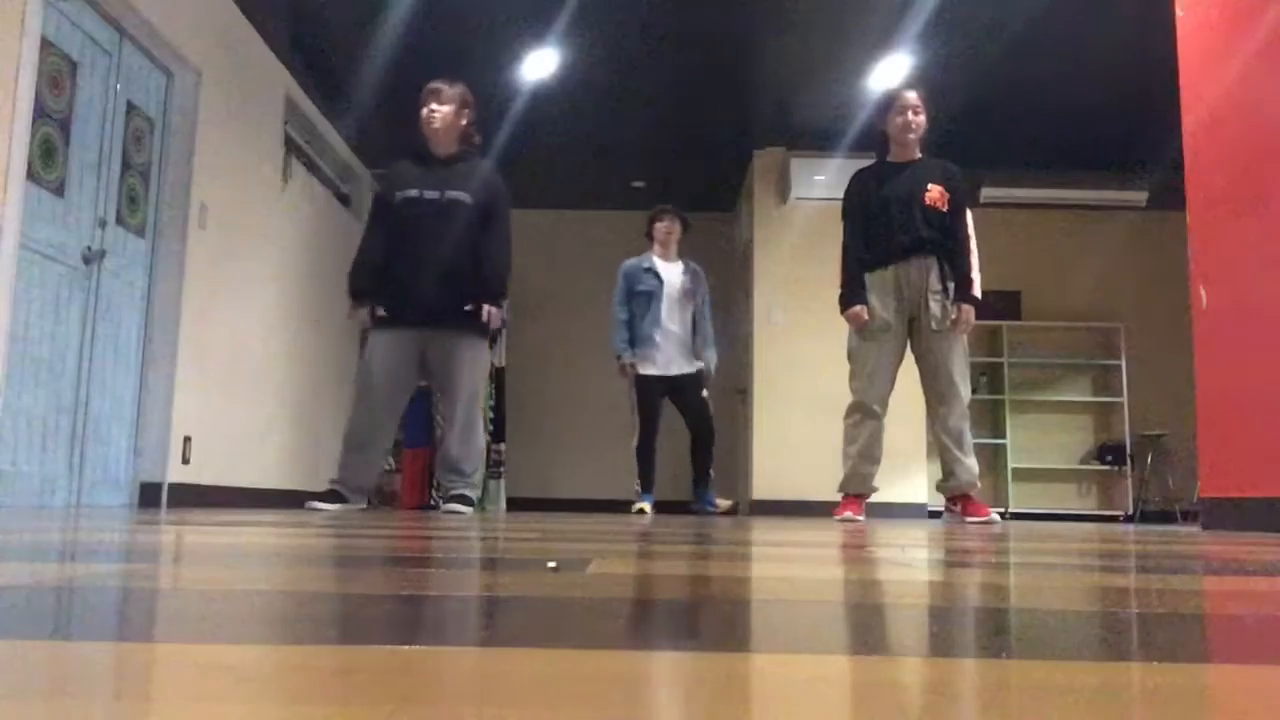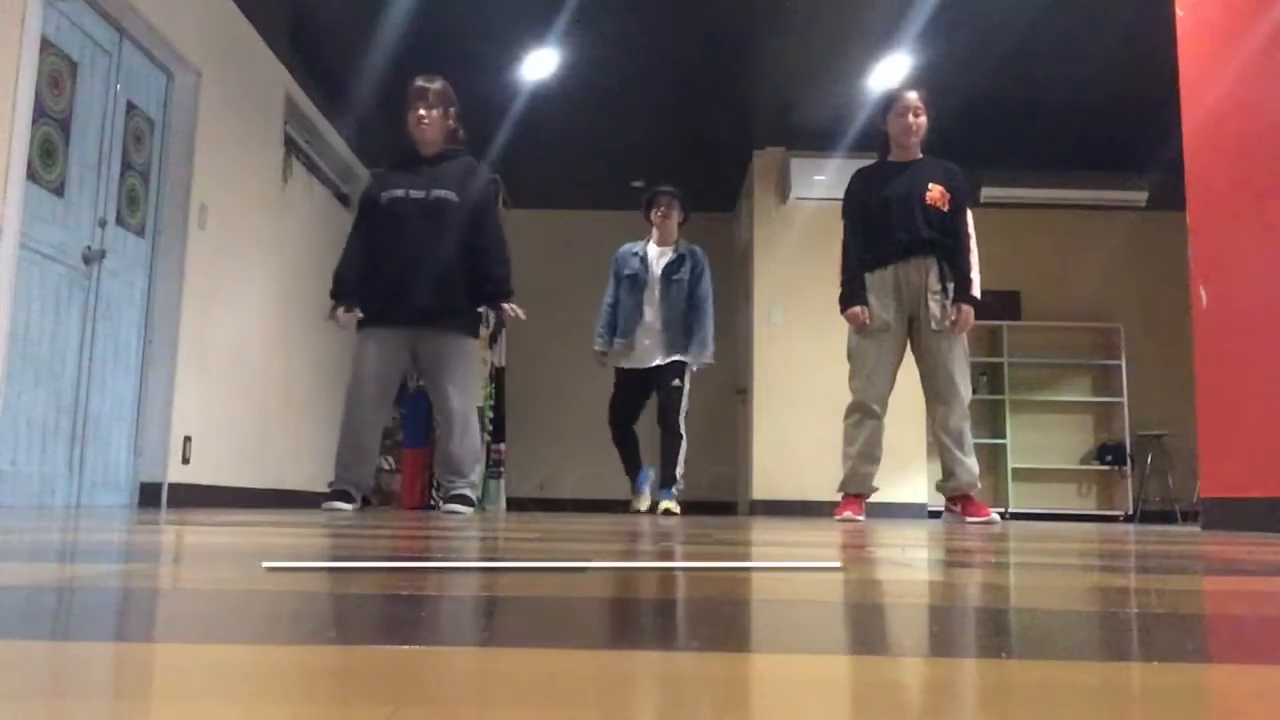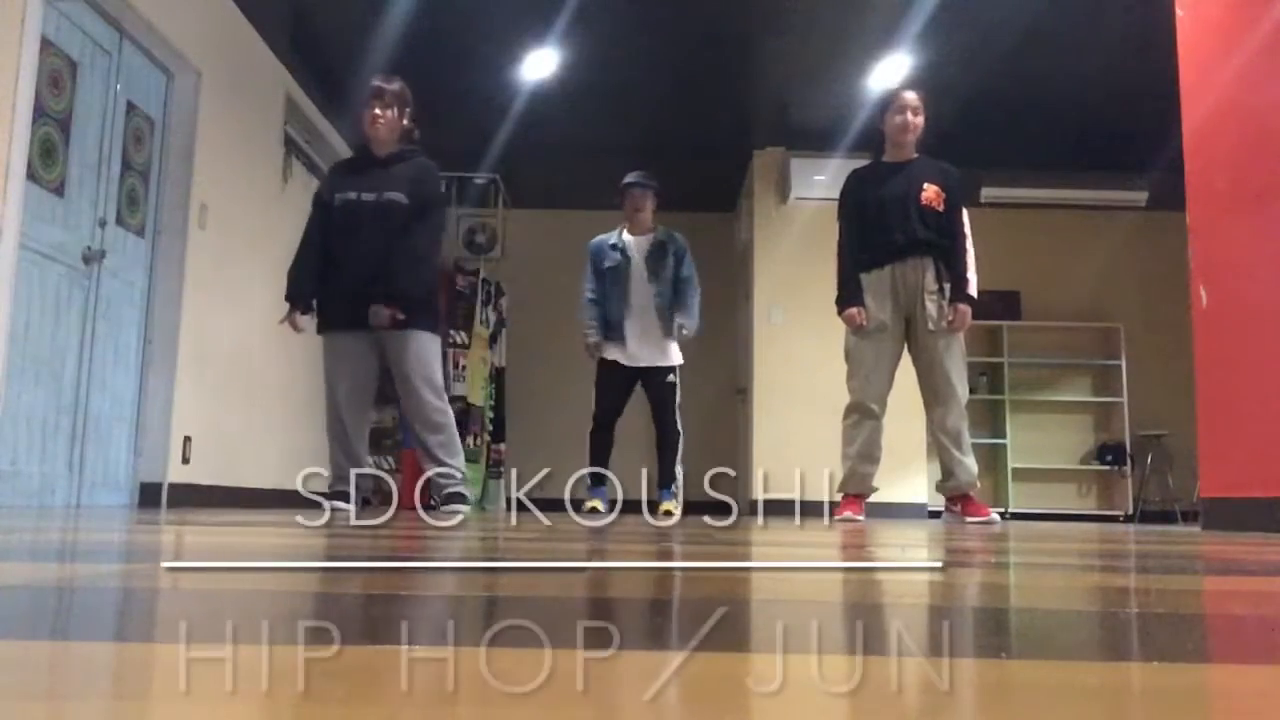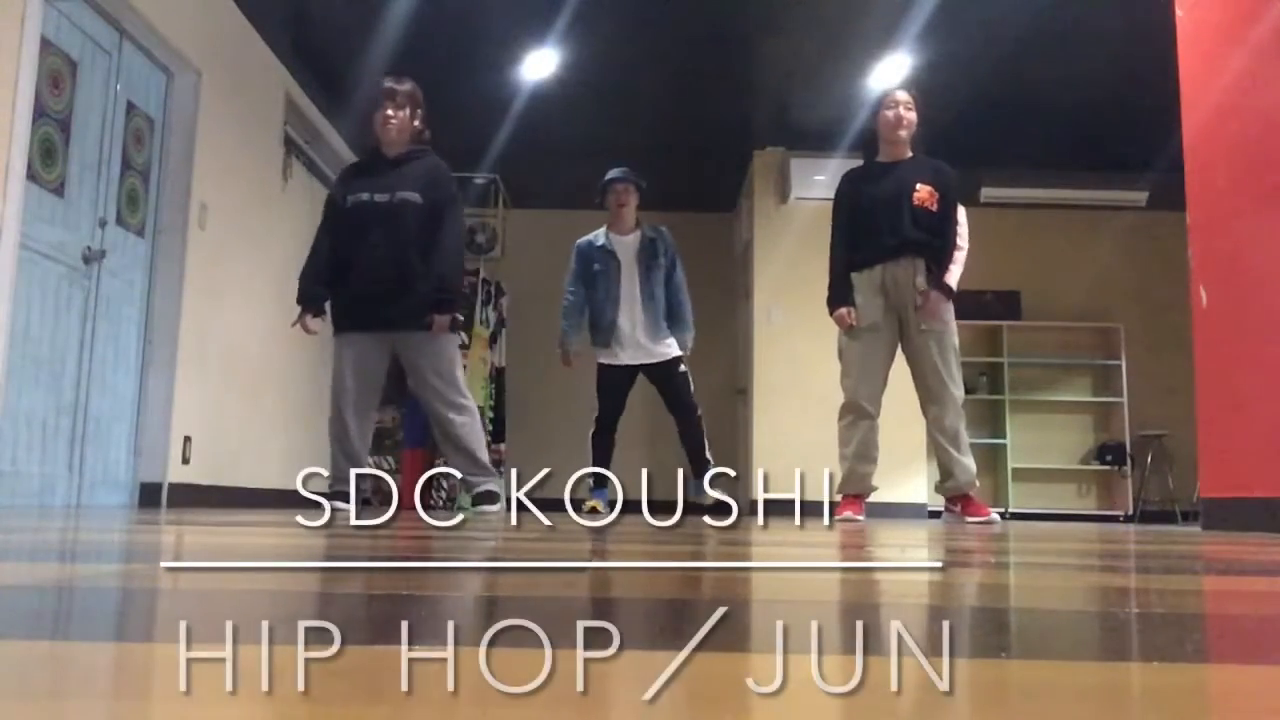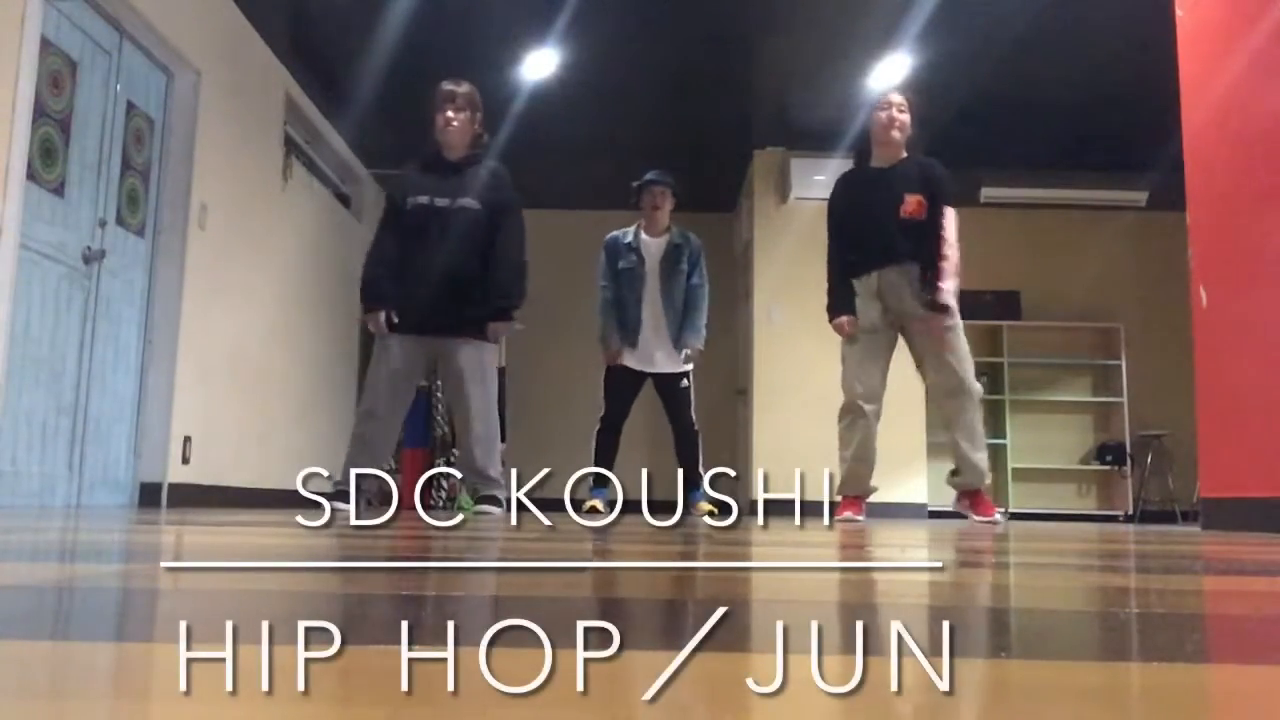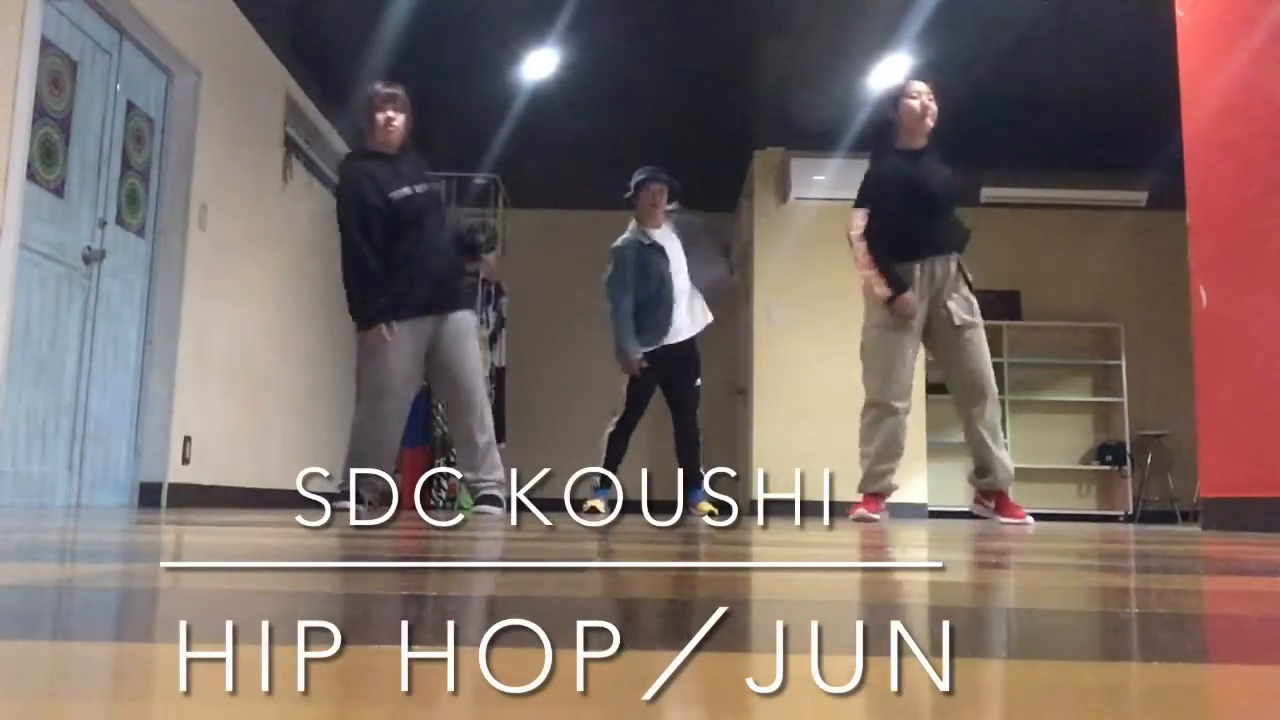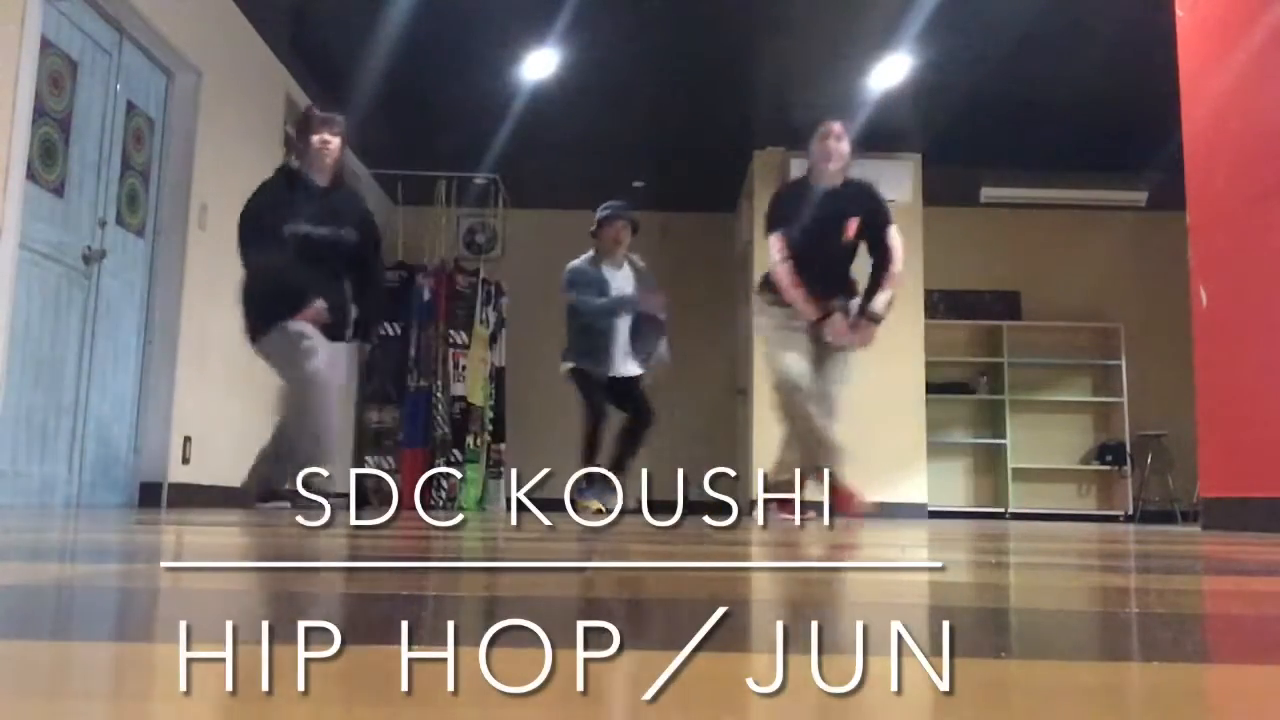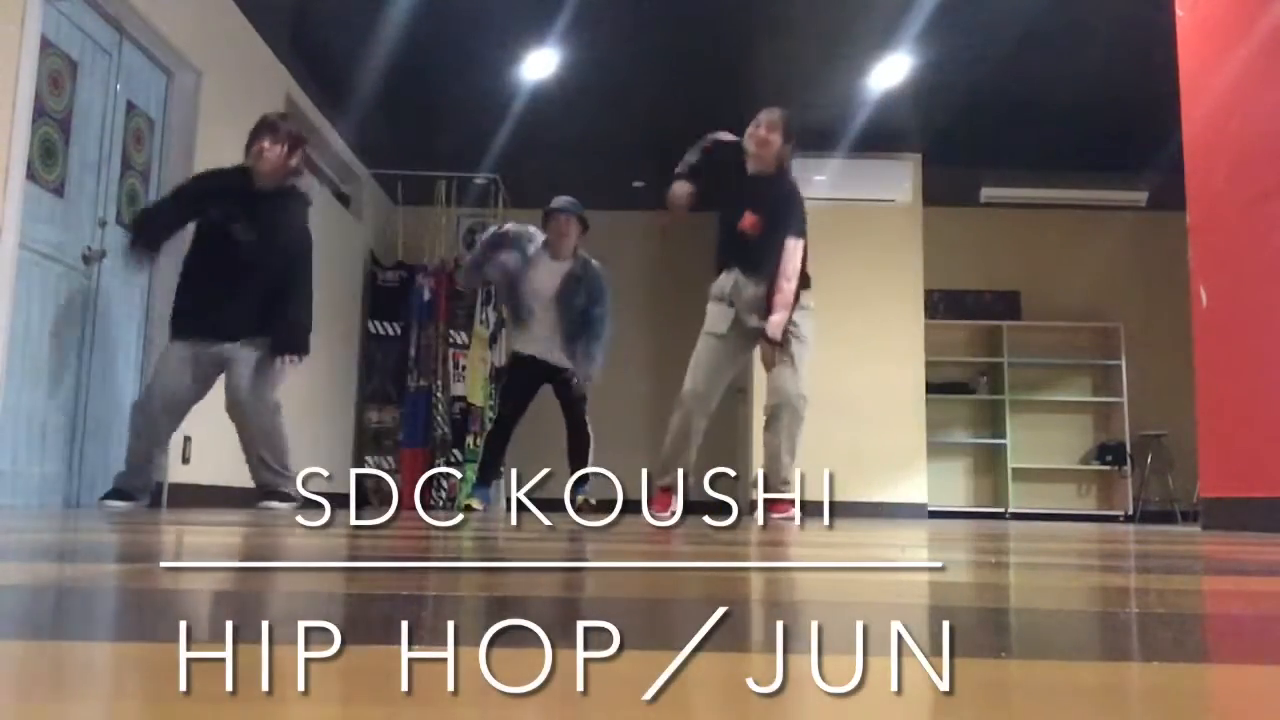
dt=0.5s
person 1, frame 1
left shoulder: (946, 176)
right shoulder: (864, 181)
left elbow: (961, 240)
right elbow: (852, 244)
left wrist: (967, 295)
right wrist: (852, 297)
left hip: (937, 286)
right hip: (880, 287)
left knee: (950, 396)
right knee: (868, 395)
left ankle: (961, 493)
right ankle: (854, 493)
person 1, frame 2
left shoulder: (947, 176)
right shoulder: (865, 181)
left elbow: (962, 240)
right elbow: (853, 244)
left wrist: (966, 295)
right wrist: (852, 297)
left hip: (937, 286)
right hip: (881, 286)
left knee: (951, 395)
right knee: (868, 395)
left ankle: (960, 493)
right ankle: (854, 493)
person 1, frame 3
left shoulder: (943, 176)
right shoulder: (861, 181)
left elbow: (959, 239)
right elbow: (848, 245)
left wrist: (963, 294)
right wrist: (848, 298)
left hip: (934, 286)
right hip: (877, 286)
left knee: (948, 395)
right knee: (866, 395)
left ankle: (960, 493)
right ankle: (854, 493)
person 1, frame 4
left shoulder: (938, 174)
right shoulder: (855, 181)
left elbow: (957, 236)
right elbow: (840, 245)
left wrist: (944, 285)
right wrist: (839, 297)
left hip: (925, 284)
right hip: (868, 286)
left knee: (944, 393)
right knee: (860, 394)
left ankle: (959, 492)
right ankle: (853, 493)
person 1, frame 5
left shoulder: (928, 173)
right shoulder: (849, 185)
left elbow: (947, 238)
right elbow: (837, 252)
left wrist: (945, 301)
right wrist: (839, 305)
left hip: (925, 289)
right hip: (868, 291)
left knee: (959, 388)
right knee: (859, 395)
left ankle: (972, 488)
right ankle: (853, 494)
person 1, frame 6
left shoulder: (932, 159)
right shoulder: (887, 167)
right elbow: (860, 235)
right wrist: (890, 291)
left hip: (949, 278)
right hip: (901, 282)
left knee: (979, 386)
right knee: (887, 393)
left ankle: (992, 490)
right ankle: (873, 491)
person 1, frame 7
left shoulder: (865, 197)
right shoulder: (790, 196)
left elbow: (892, 258)
right elbow: (779, 262)
left wrist: (872, 311)
right wrist: (818, 314)
left hip: (837, 307)
right hip: (784, 306)
left knee: (824, 400)
right knee: (792, 379)
left ankle: (785, 486)
right ankle: (833, 479)
person 1, frame 8
left shoulder: (786, 194)
right shoulder: (729, 157)
left elbow: (790, 267)
right elbow: (710, 145)
left wrist: (774, 331)
right wrist: (682, 181)
left hip: (783, 302)
right hip: (731, 294)
left knee: (787, 394)
right knee: (695, 393)
left ankle: (777, 492)
right ankle: (666, 486)
person 2, frame 1
left shoulder: (483, 177)
right shoulder: (399, 175)
left elbow: (495, 242)
right elbow: (375, 238)
left wrist: (491, 295)
right wrist: (362, 291)
left hip: (459, 314)
right hip: (396, 311)
left knee: (462, 407)
right knee: (373, 402)
left ankle: (459, 490)
right ankle: (348, 488)
person 2, frame 2
left shoulder: (472, 175)
right shoulder: (386, 177)
left elbow: (487, 240)
right elbow: (361, 240)
left wrist: (498, 294)
right wrist: (344, 292)
left hip: (450, 313)
right hip: (383, 312)
left knee: (456, 407)
right knee: (363, 402)
left ankle: (459, 490)
right ankle: (347, 487)
person 2, frame 3
left shoulder: (423, 174)
right shoulder: (340, 176)
left elbow: (424, 244)
right elbow: (314, 241)
left wrist: (395, 296)
right wrist: (300, 295)
left hip: (409, 311)
right hip: (345, 311)
left knee: (426, 402)
right knee: (345, 406)
left ankle: (451, 487)
right ankle: (347, 489)
person 2, frame 4
left shoulder: (434, 173)
right shoulder: (351, 178)
left elbow: (449, 243)
right elbow: (327, 243)
left wrist: (445, 302)
right wrist: (312, 298)
left hip: (422, 314)
right hip: (359, 314)
left knee: (450, 401)
right knee: (349, 405)
left ankle: (484, 486)
right ankle: (344, 489)
person 2, frame 5
left shoulder: (493, 178)
right shoulder: (411, 179)
left elbow: (508, 248)
right elbow: (387, 243)
left wrist: (504, 308)
right wrist: (375, 298)
left hip: (470, 319)
right hip: (406, 316)
left knee: (476, 410)
right knee: (379, 405)
left ankle: (488, 491)
right ankle: (352, 488)
person 2, frame 6
left shoulder: (417, 166)
right shoulder: (359, 175)
right elbow: (357, 250)
left wrist: (469, 250)
right wrist: (370, 310)
left hip: (450, 303)
right hip: (395, 311)
left knee: (470, 396)
right knee: (383, 404)
left ankle: (487, 487)
right ankle: (357, 489)
person 2, frame 7
left shoulder: (352, 205)
right shoulder: (276, 194)
left elbow: (367, 268)
right elbow: (257, 253)
left wrist: (366, 324)
right wrist: (302, 296)
left hip: (332, 321)
right hip: (279, 315)
left knee: (329, 402)
right knee: (316, 382)
left ankle: (268, 482)
right ankle: (327, 482)
person 2, frame 8
left shoulder: (291, 218)
right shoulder: (223, 184)
left elbow: (296, 285)
right elbow: (173, 208)
left wrist: (291, 341)
right wrist: (145, 234)
left hip: (255, 335)
right hip: (199, 327)
left knee: (251, 404)
right knee: (158, 400)
left ankle: (279, 486)
right ankle: (133, 484)
person 3, frame 1
left shoulder: (695, 274)
right shoulder: (633, 270)
left elbow: (704, 318)
right elbow: (622, 315)
left wrist: (709, 354)
right wrist: (624, 354)
left hip: (688, 366)
right hip: (647, 365)
left knee: (704, 427)
right knee: (647, 431)
left ankle: (705, 493)
right ankle: (645, 495)
person 3, frame 2
left shoulder: (693, 258)
right shoulder: (627, 255)
left elbow: (702, 305)
right elbow: (612, 301)
left wrist: (701, 350)
right wrist: (602, 341)
left hip: (673, 355)
right hip: (632, 356)
left knee: (672, 422)
right knee: (619, 420)
left ankle: (668, 492)
right ankle: (639, 479)
person 3, frame 3
left shoulder: (673, 244)
right shoulder: (602, 247)
left elbow: (687, 286)
right elbow: (592, 295)
left wrist: (686, 319)
right wrist: (593, 335)
left hip: (662, 351)
right hip: (616, 351)
left knee: (667, 421)
right knee: (604, 420)
left ankle: (669, 492)
right ankle: (597, 491)
person 3, frame 4
left shoulder: (660, 240)
right shoulder: (587, 248)
left elbow: (677, 289)
right elbow: (575, 296)
left wrist: (685, 334)
right wrist: (568, 338)
left hip: (661, 346)
right hip: (613, 351)
left knee: (687, 410)
right knee: (606, 421)
left ankle: (703, 480)
right ankle: (599, 492)
person 3, frame 5
left shoulder: (688, 246)
right shoulder: (616, 244)
left elbow: (698, 295)
right elbow: (607, 296)
left wrist: (694, 339)
right wrist: (610, 339)
left hip: (673, 353)
right hip: (627, 353)
left knee: (684, 423)
right knee: (611, 421)
left ankle: (696, 493)
right ankle: (599, 491)
person 3, frame 6
left shoulder: (672, 224)
right shoulder: (627, 247)
right elbow: (620, 300)
right wrist: (625, 349)
left hip: (683, 340)
right hip: (647, 345)
left knee: (687, 419)
right knee: (628, 417)
left ankle: (695, 493)
right ankle: (602, 490)
person 3, frame 7
left shoulder: (639, 270)
right shoulder: (580, 271)
left elbow: (655, 312)
right elbow: (587, 310)
left wrist: (655, 346)
right wrist: (631, 301)
left hip: (623, 365)
right hip: (586, 361)
left knee: (642, 415)
right knee: (596, 415)
left ankle: (599, 483)
right ankle: (588, 488)
person 3, frame 8
left shoulder: (590, 272)
right shoulder: (524, 244)
left elbow: (599, 323)
right elbow: (497, 238)
left wrist: (589, 367)
right wrist: (473, 268)
left hip: (568, 360)
right hip: (525, 353)
left knee: (578, 421)
right knee: (505, 419)
left ankle: (580, 490)
right ankle: (481, 489)
